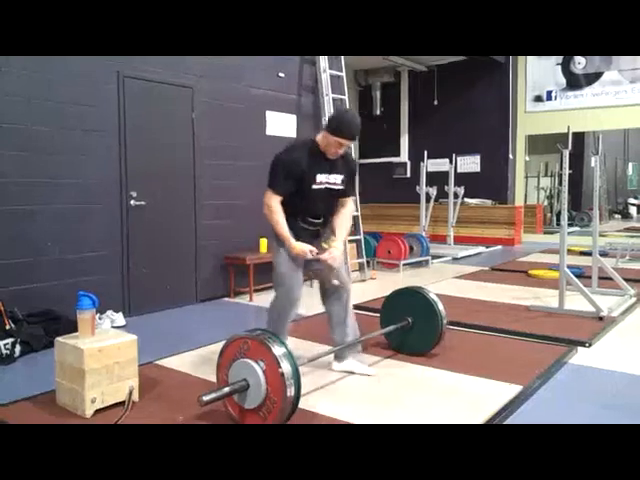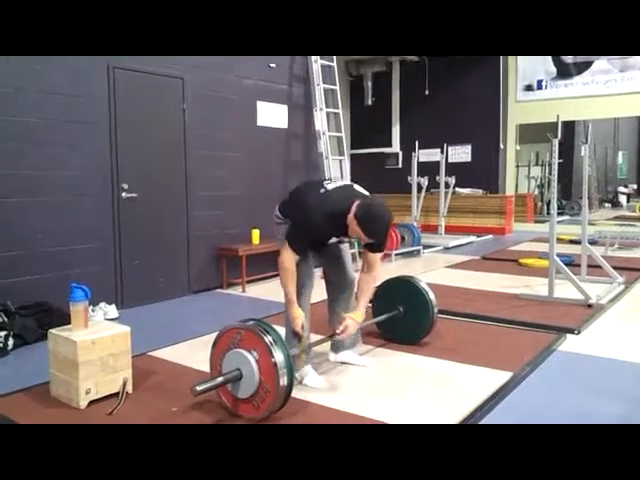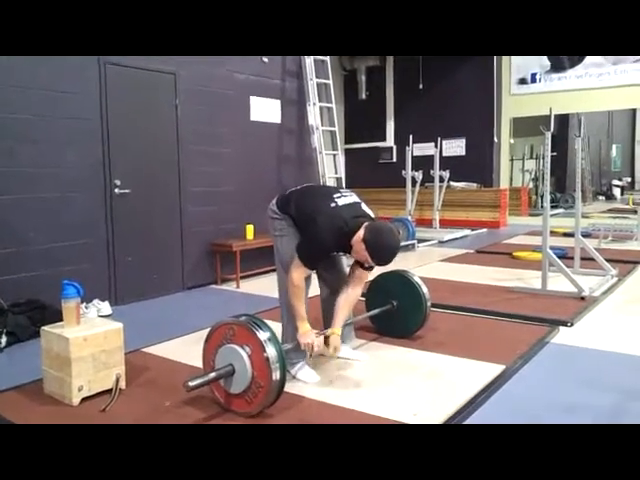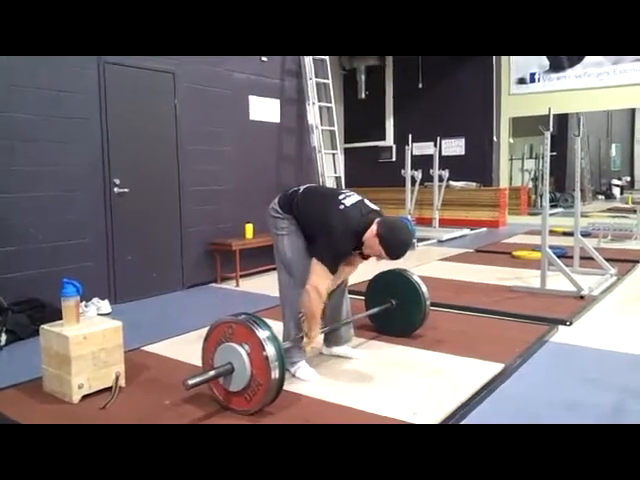
dt=1s
person 1, frame 1
left shoulder: (347, 164)
right shoulder: (293, 158)
left elbow: (346, 206)
right elbow: (271, 203)
left wrist: (338, 244)
right wrist: (292, 244)
left hip: (322, 236)
right hip: (291, 235)
left knee: (339, 290)
right knee: (289, 295)
left ankle: (345, 356)
person 1, frame 2
left shoulder: (375, 220)
right shoulder: (315, 215)
left elbow: (371, 270)
right elbow: (287, 259)
left wrist: (358, 315)
right wrist: (293, 308)
left hip: (330, 228)
right hip: (291, 221)
left knee: (345, 280)
right knee: (302, 287)
left ankle: (342, 348)
right ankle: (299, 363)
person 1, frame 3
left shoulder: (373, 238)
right shoulder: (326, 232)
left elbow: (354, 286)
right elbow: (296, 277)
left wrist: (336, 331)
right wrist: (304, 327)
left hip: (318, 211)
right hip: (286, 216)
left knee: (337, 278)
right knee: (297, 284)
left ankle: (339, 343)
right ankle: (294, 358)
person 1, frame 4
left shoulder: (379, 226)
right shoulder: (340, 233)
left elbow: (349, 264)
right elbow: (315, 287)
left wrist: (319, 298)
right wrist: (312, 333)
left hip: (316, 213)
right hip: (286, 215)
left knee: (338, 279)
right knee: (299, 281)
left ankle: (336, 342)
right ankle: (294, 357)
